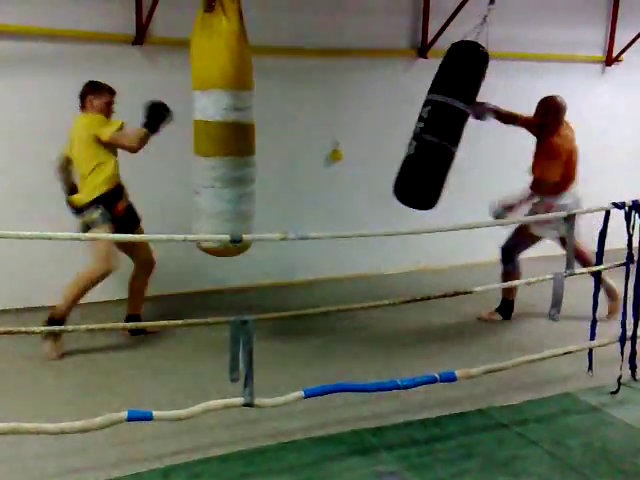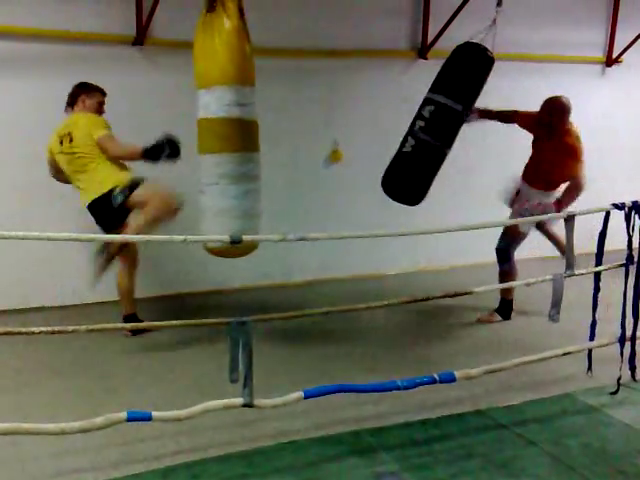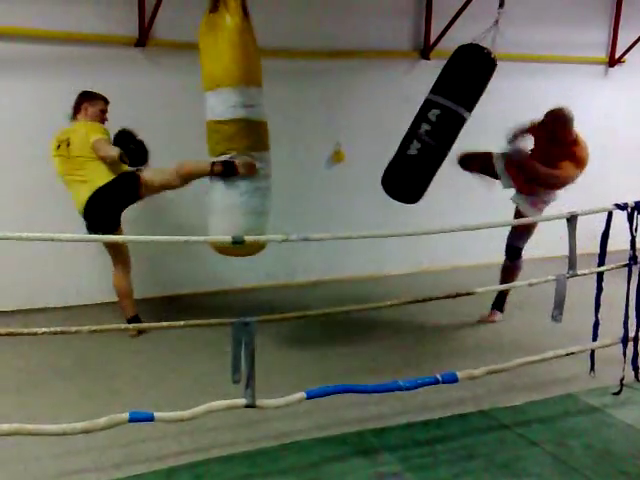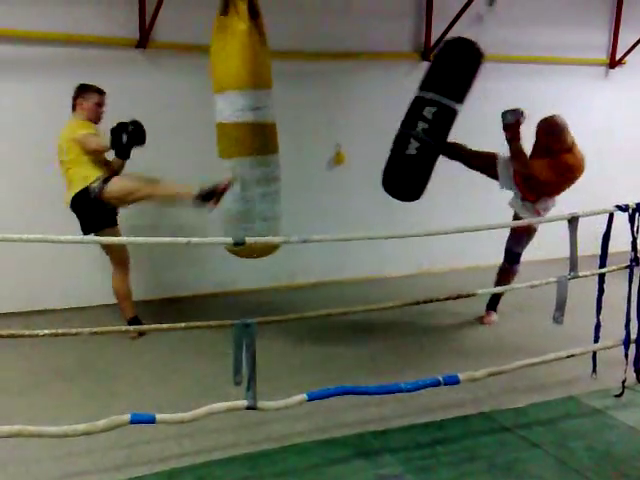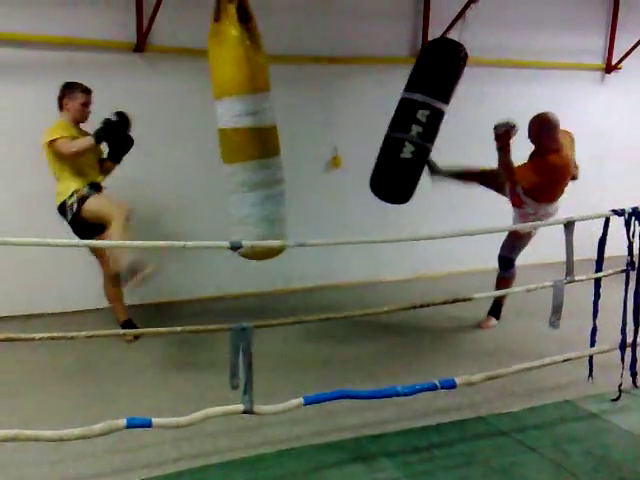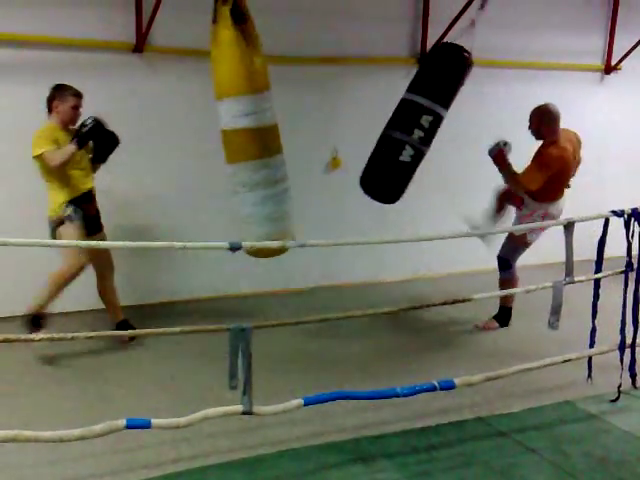
dt=0.1s
person 1, frame 1
right shoulder: (93, 122)
left elbow: (65, 166)
right elbow: (132, 143)
left wrist: (73, 191)
right wrist: (152, 124)
left hip: (113, 204)
right hip: (102, 202)
left knee: (146, 262)
right knee: (103, 266)
left ankle: (134, 320)
right ankle: (56, 319)
person 1, frame 2
left shoulder: (55, 138)
right shoulder: (89, 121)
left elbow: (56, 173)
right elbow: (116, 151)
right wrist: (151, 152)
left hip: (98, 202)
right hip: (114, 189)
left knee: (130, 258)
right knee: (168, 203)
left ankle: (130, 318)
right ankle: (112, 248)
person 1, frame 3
left shoulder: (57, 143)
right shoulder: (91, 129)
right elbow: (111, 155)
right wrist: (128, 156)
left hip: (93, 206)
right hip: (109, 189)
left knee: (121, 262)
right knee: (177, 173)
left ankle: (132, 319)
right ankle: (223, 167)
person 1, frame 4
left shoulder: (73, 132)
right shoulder: (80, 125)
left elbow: (103, 166)
right elbow: (96, 144)
left wrist: (122, 154)
right wrist: (120, 141)
left hip: (84, 203)
right hip: (92, 190)
left knee: (120, 261)
right knee: (145, 185)
left ankle: (131, 320)
right ankle: (201, 196)
person 1, frame 5
left shoulder: (83, 135)
right shoulder: (58, 130)
left elbow: (102, 171)
right elbow: (70, 149)
left wrist: (117, 153)
right wrist: (99, 137)
left hip: (91, 199)
right hip: (76, 197)
left knee: (110, 265)
right knee: (120, 211)
left ankle: (126, 323)
right ankle: (127, 266)
person 1, frame 6
left shoulder: (73, 136)
right shoulder: (45, 136)
left elbow: (89, 169)
right elbow: (55, 164)
left wrist: (102, 152)
right wrist: (79, 143)
left hip: (84, 207)
right hip: (67, 208)
left knee: (105, 267)
right knee: (76, 263)
left ankle: (121, 324)
right ankle: (35, 315)
person 2, frame 1
left shoulder: (554, 144)
right shoulder: (561, 126)
left elbow: (543, 185)
right elbow: (520, 120)
left wrist: (515, 204)
right wrist: (492, 110)
left hip: (554, 206)
right hip: (561, 202)
left knee: (509, 252)
right knee: (576, 250)
left ankle: (506, 310)
right ankle: (609, 289)
person 2, frame 2
left shoulder: (571, 145)
right shoulder: (546, 122)
left elbow: (577, 185)
right elbow: (513, 116)
left wrist: (557, 208)
right wrist: (482, 113)
left hip: (538, 199)
right hip: (528, 188)
left knee: (504, 250)
left ankle: (505, 308)
right ankle: (564, 247)
person 2, frame 3
left shoulder: (578, 154)
right shoulder: (546, 127)
left elbow: (557, 179)
left wrist: (528, 163)
left hip: (537, 195)
left knee: (514, 249)
right knee: (466, 160)
left ankle: (498, 306)
person 2, frame 4
left shoulder: (571, 163)
right shoulder: (548, 135)
left elbow: (525, 169)
left wrist: (512, 136)
left hip: (535, 203)
right hip: (518, 174)
left knee: (513, 253)
right knee: (468, 156)
left ankle: (492, 306)
right ankle: (441, 148)
person 2, frame 5
left shoulder: (557, 160)
right shoulder: (564, 136)
left elbow: (511, 177)
left wrist: (503, 145)
left hip: (536, 209)
right hip: (526, 189)
left knee: (507, 257)
right knee: (482, 175)
left ankle: (495, 312)
right ankle: (440, 172)
person 2, frame 6
left shoulder: (550, 155)
right shoulder: (571, 137)
left elbow: (522, 185)
right elbow: (577, 161)
left wrist: (502, 163)
left hip: (542, 210)
right hip: (533, 196)
left knee: (506, 258)
right knee: (505, 194)
left ankle: (503, 315)
